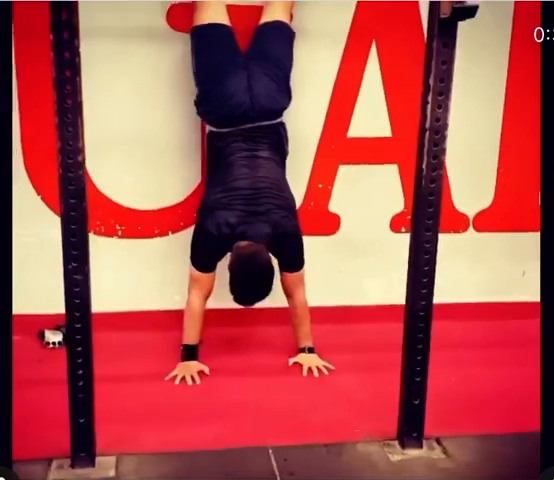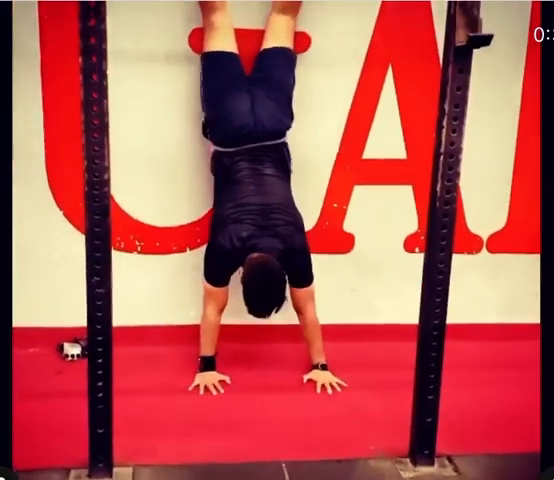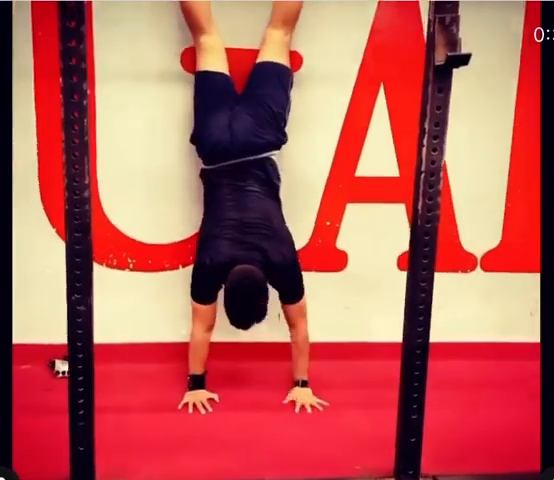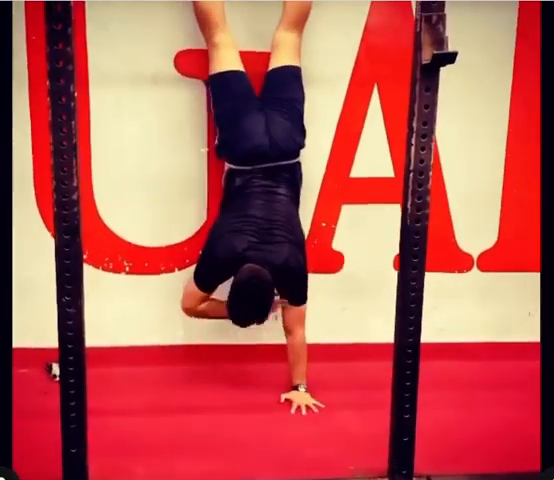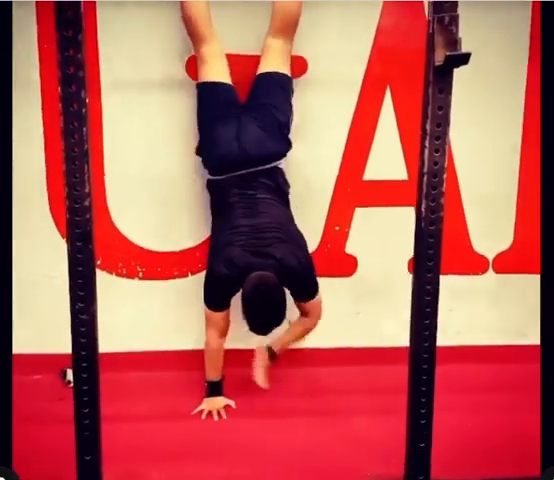
dt=0.4s
person 1, frame 1
left shoulder: (285, 227)
right shoulder: (212, 227)
left elbow: (296, 293)
right elbow: (197, 295)
left wrist: (308, 349)
right wrist: (188, 355)
left hip: (263, 110)
right hip: (227, 112)
person 1, frame 2
left shoulder: (294, 243)
right shoulder: (224, 244)
left elbow: (306, 309)
right elbow: (213, 309)
left wrist: (322, 366)
right wrist: (205, 367)
left hip: (266, 131)
right hip: (232, 131)
person 1, frame 3
left shoulder: (282, 259)
right shoulder: (210, 260)
left elbow: (288, 324)
right elbow: (201, 327)
left wrist: (302, 384)
right wrist: (195, 386)
left hip: (255, 142)
right hip: (221, 146)
right knee: (207, 39)
person 1, frame 4
left shoulder: (290, 261)
right shoulder: (220, 252)
left elbow: (295, 330)
left wrist: (300, 387)
left hip: (279, 145)
right hip: (245, 145)
left knee: (287, 36)
right knee: (219, 39)
person 1, frame 5
left shoulder: (295, 261)
right shoulder: (223, 268)
left elbow: (313, 314)
right elbow: (215, 334)
left wrist: (271, 351)
right wrist: (212, 391)
left hip: (261, 151)
right hip: (226, 155)
left knee: (277, 41)
right knee: (207, 47)
